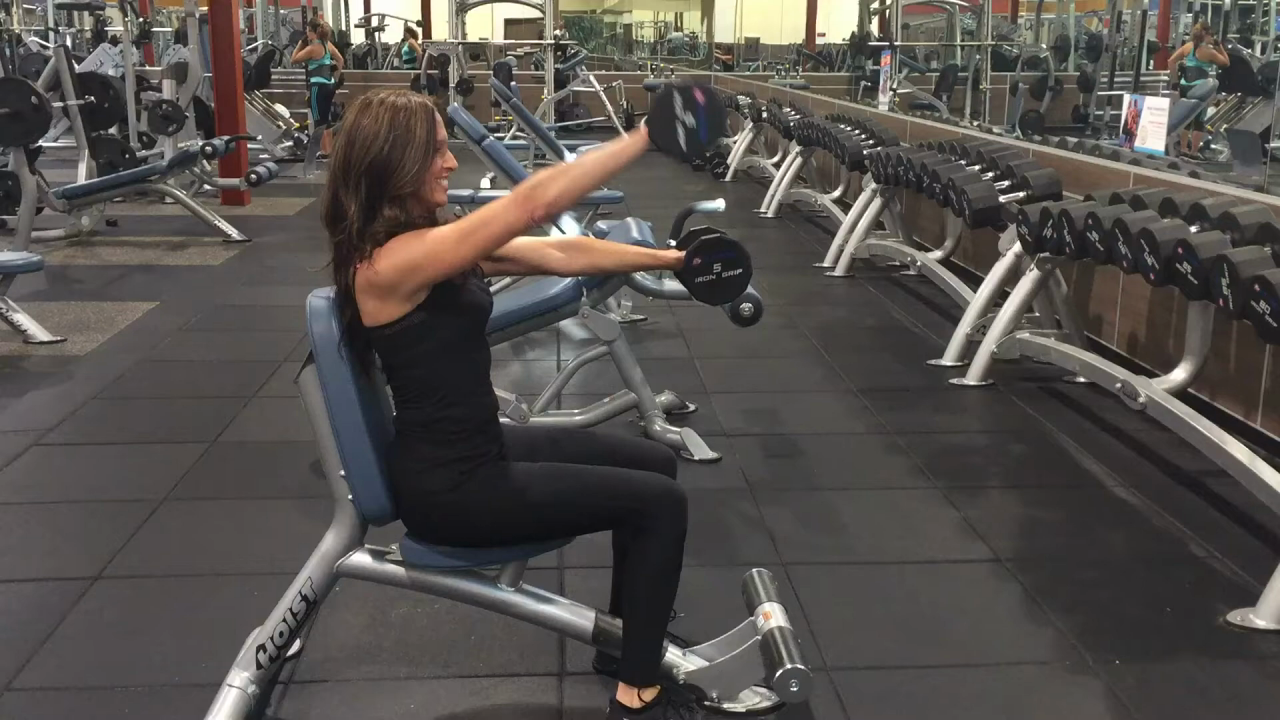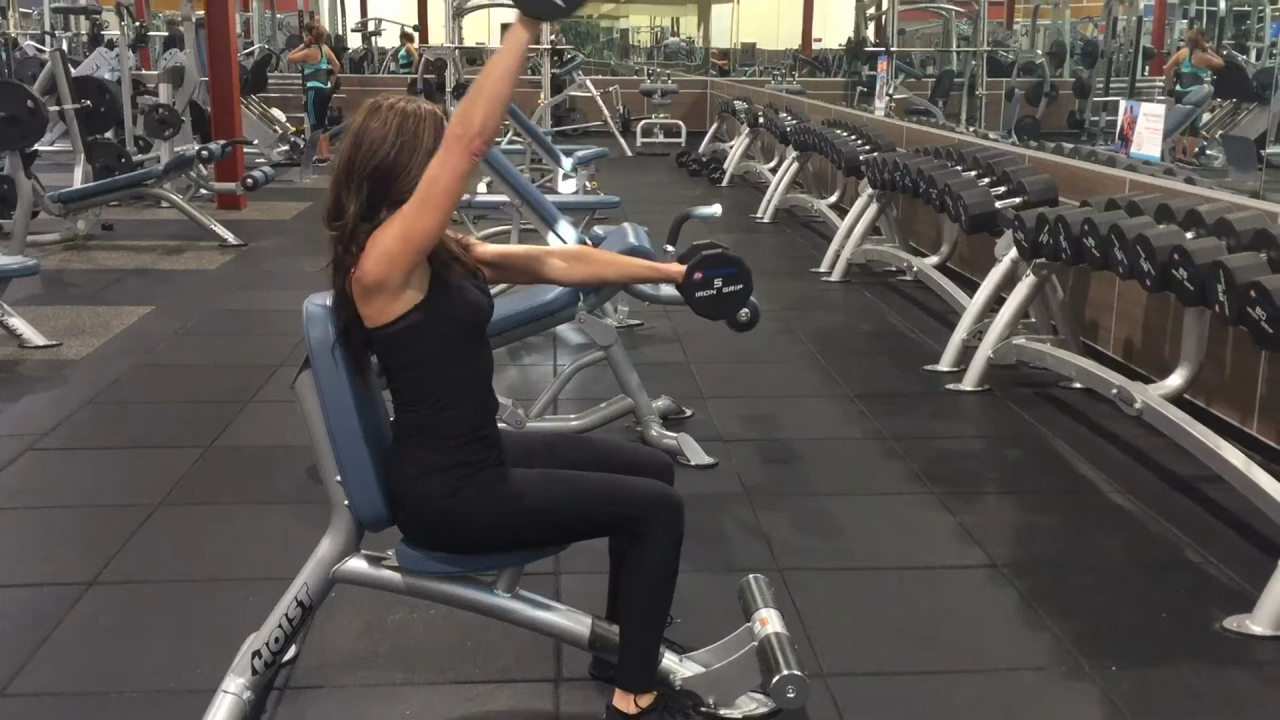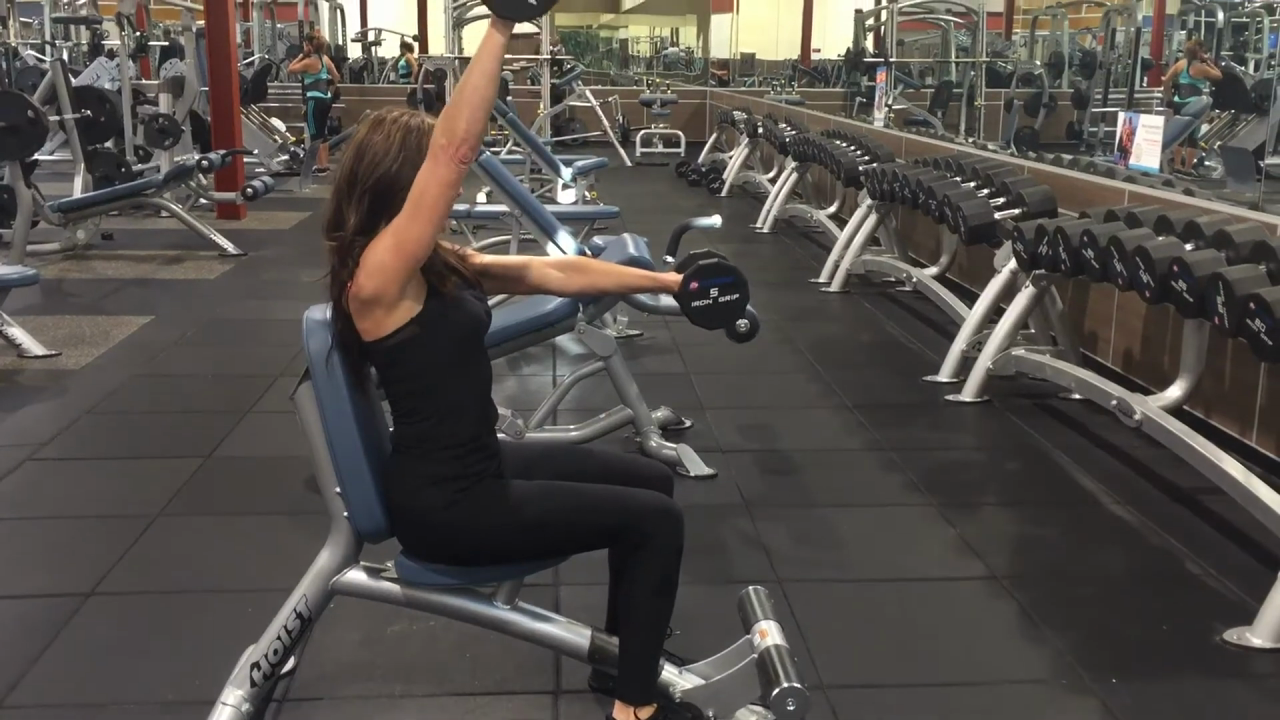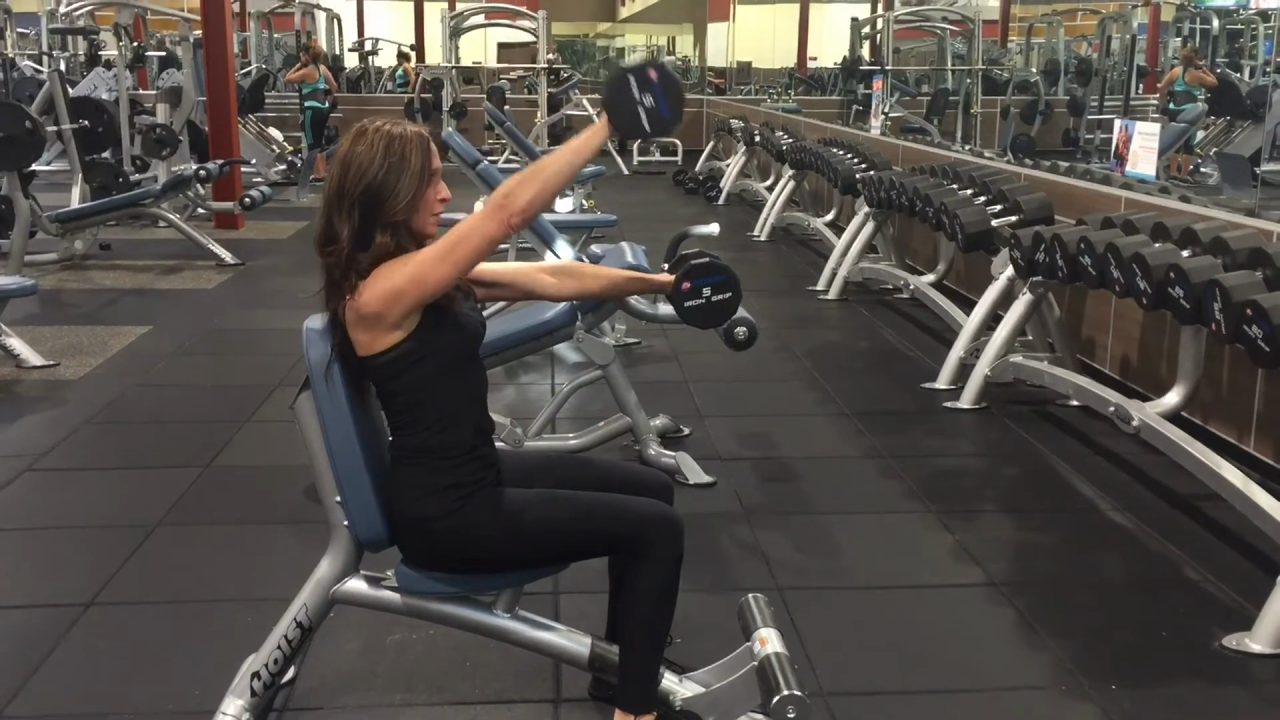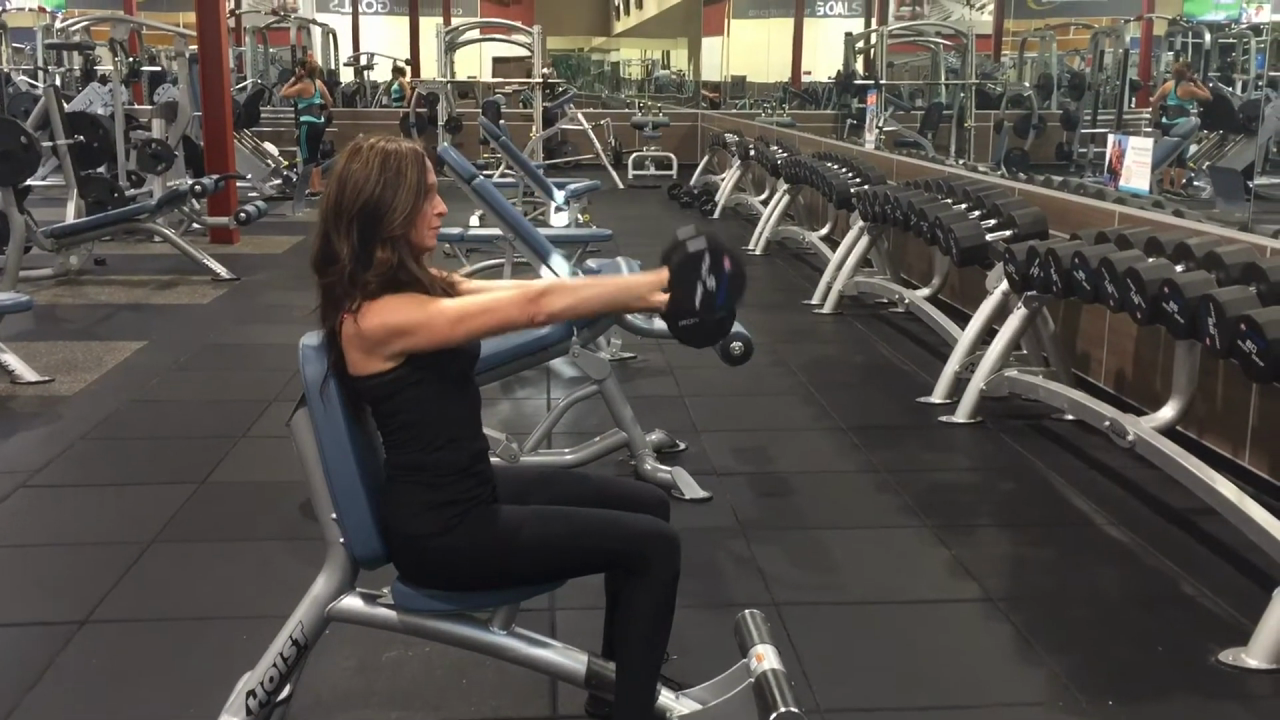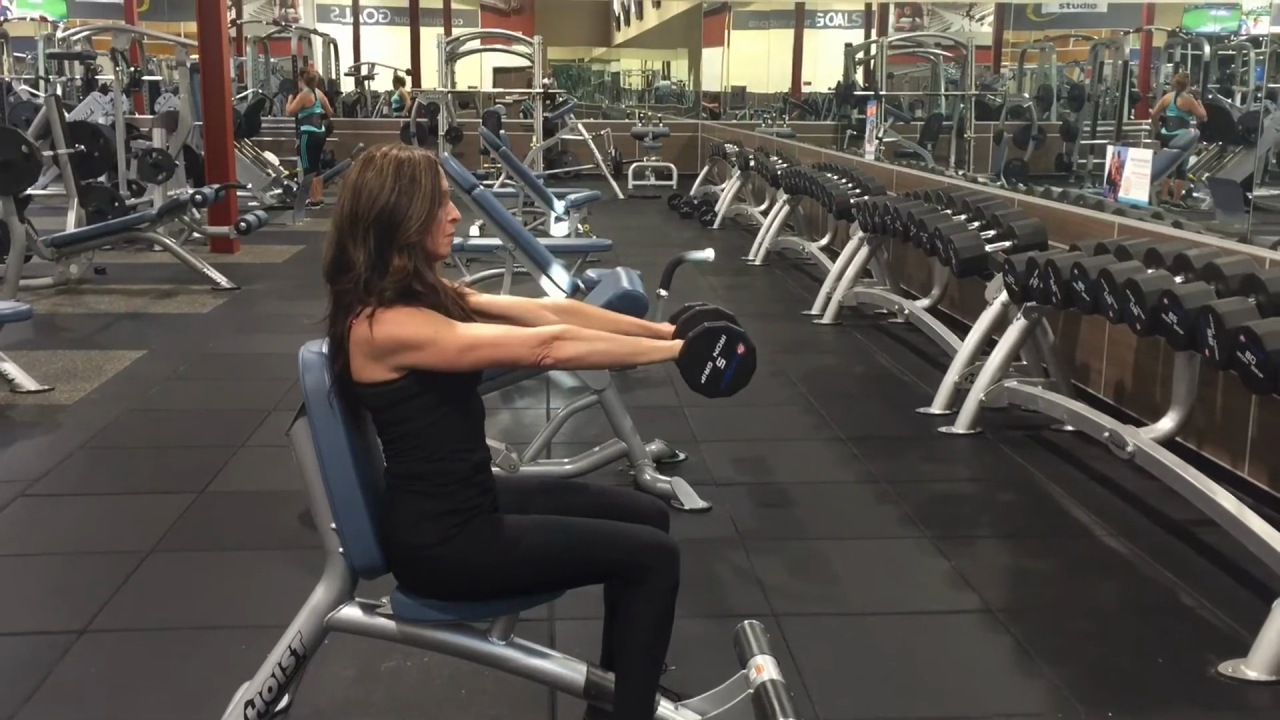
dt=0.5s
person 1, frame 1
left shoulder: (419, 244)
right shoulder: (389, 263)
left elbow: (555, 252)
right elbow: (532, 203)
left wrist: (669, 258)
right wrist: (641, 136)
left hip: (476, 449)
right hip: (447, 486)
left knee: (655, 465)
right knee: (661, 503)
left ankle: (629, 639)
person 1, frame 2
left shoulder: (437, 255)
right shoulder: (383, 262)
left elbow: (558, 264)
right elbow: (470, 144)
left wrist: (669, 272)
right wrist: (524, 27)
left hip: (476, 454)
right hip: (445, 492)
left knee: (651, 470)
right knee: (655, 508)
left ankle: (623, 642)
person 1, frame 3
left shoulder: (433, 266)
right shoulder: (379, 274)
left elbow: (557, 272)
right elbow: (456, 152)
left wrist: (667, 281)
right wrist: (497, 33)
left hip: (475, 465)
right hip: (445, 504)
left knee: (652, 482)
right knee: (657, 521)
left ankle: (622, 654)
person 1, frame 4
left shoulder: (419, 278)
right shoulder: (378, 291)
left elbow: (551, 277)
right elbow: (507, 211)
left wrist: (659, 282)
right wrist: (604, 128)
left hip: (474, 474)
right hip: (443, 512)
left knee: (652, 489)
right knee: (656, 529)
left ankle: (622, 664)
person 1, frame 5
left shoulder: (406, 283)
right shoulder: (377, 315)
left elbow: (533, 291)
right elbow: (533, 303)
left wrist: (653, 297)
right wrist: (661, 280)
left hip: (463, 482)
right hip: (436, 529)
left knee: (644, 506)
right knee: (649, 544)
person 1, frame 6
left shoulder: (423, 295)
right shoulder: (384, 325)
left elbow: (547, 312)
right elbow: (546, 347)
left wrist: (660, 328)
right wrist: (675, 349)
left hip: (468, 499)
right hip: (440, 539)
left knee: (646, 516)
right knee: (653, 556)
